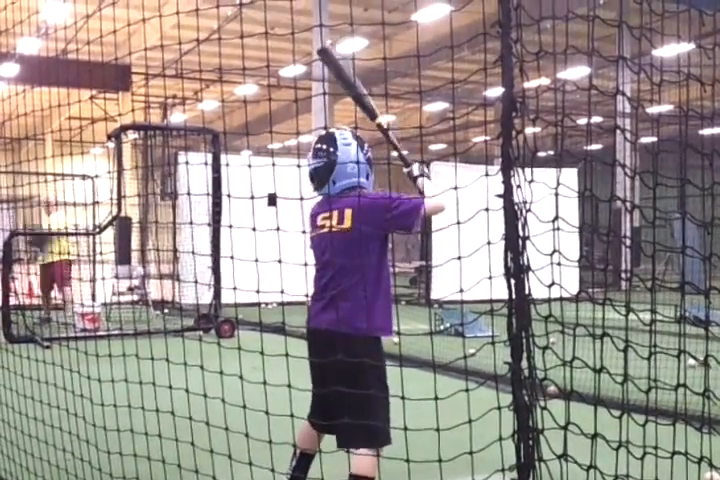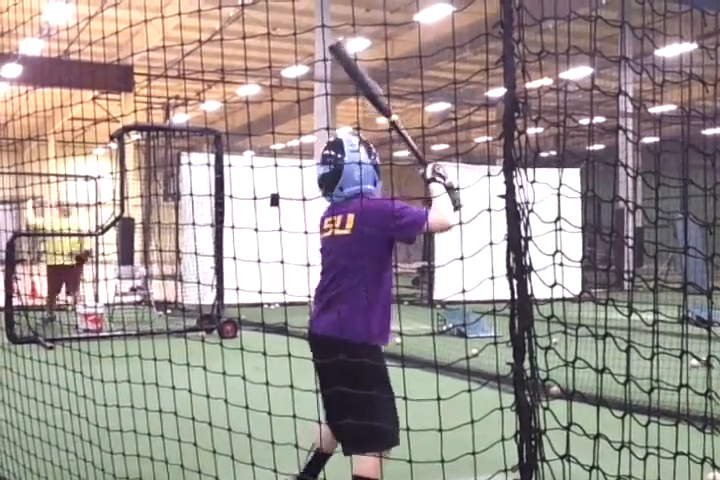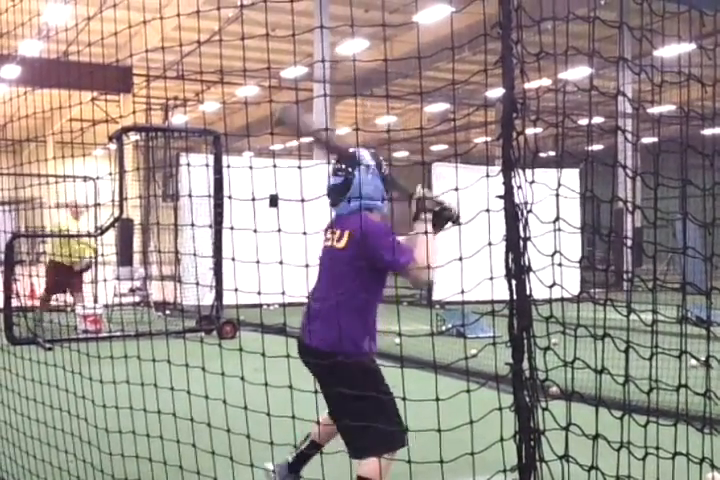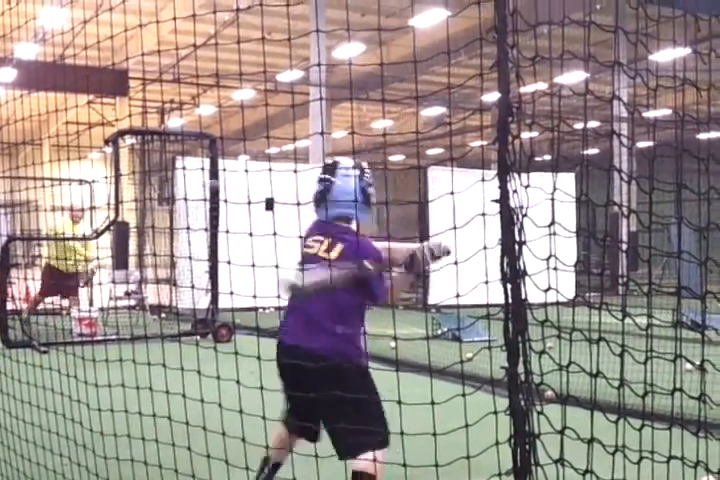
dt=0.2s
person 1, frame 1
left shoulder: (319, 212)
right shoulder: (371, 206)
right elbow: (436, 204)
left wrist: (408, 195)
right wrist: (421, 178)
left hip: (321, 330)
right hip: (356, 333)
left knee: (321, 414)
right knee: (368, 433)
person 1, frame 2
left shoulder: (330, 216)
right shoulder: (375, 210)
right elbow: (442, 220)
right wrist: (436, 183)
left hip: (324, 333)
right hip: (354, 339)
left knee: (339, 419)
right knee: (375, 436)
person 1, frame 3
left shoulder: (339, 225)
right shoulder: (370, 229)
left elbow: (396, 251)
right elbow: (421, 274)
left wrist: (429, 221)
right wrist: (424, 219)
left hip: (315, 340)
right hip: (343, 348)
left knee: (348, 411)
right knee: (383, 439)
person 1, frame 4
left shoulder: (315, 232)
right shoulder: (363, 249)
right elbow: (381, 296)
left hip: (292, 348)
right hip: (338, 354)
left knee: (296, 419)
right knee: (369, 442)
person 2, frame 1
left shoulder: (58, 217)
right shoulder: (47, 221)
left elbow: (55, 228)
left wrist: (46, 235)
left hip: (60, 258)
right hip: (46, 260)
left knee: (64, 285)
right knee: (45, 290)
right ankle: (46, 315)
person 2, frame 2
left shoulder: (76, 222)
right shoulder: (50, 221)
left elbow: (85, 239)
right elbow: (32, 222)
left wrist: (86, 250)
right wrist: (29, 206)
left hip: (73, 263)
right hip: (54, 262)
left knee: (75, 291)
right knee: (52, 292)
right ankle: (50, 315)
person 2, frame 3
right shoulder: (65, 221)
left elbow: (89, 245)
right elbow: (70, 233)
left wrist: (86, 261)
right wrist: (89, 243)
left hip: (75, 265)
right hip: (57, 262)
left knee: (78, 293)
right knee: (49, 291)
left ankle: (81, 322)
right ankle: (40, 313)
person 2, frame 4
left shoulder: (85, 230)
right shoulder: (62, 224)
left elbow: (90, 250)
right elbow: (68, 242)
left wrist: (89, 268)
right wrist: (85, 254)
left hip: (72, 269)
right hip: (54, 265)
left knee: (73, 296)
right knee: (43, 293)
right ankle: (27, 313)
